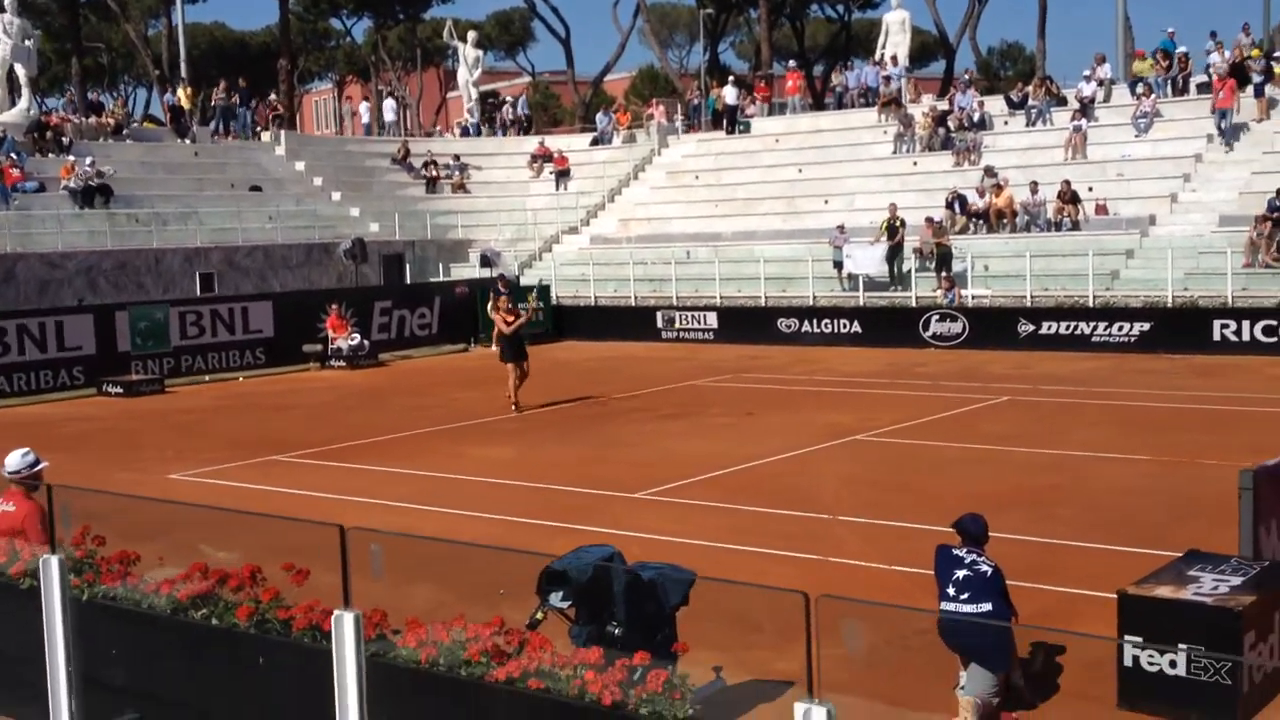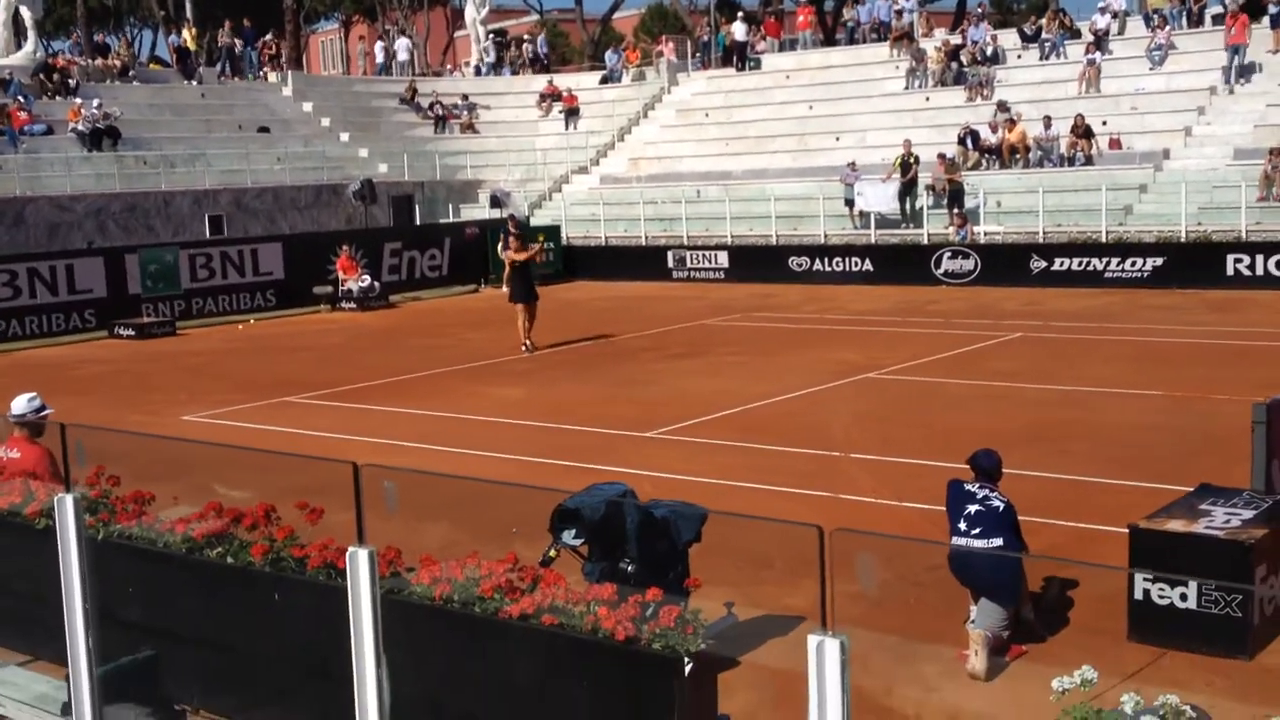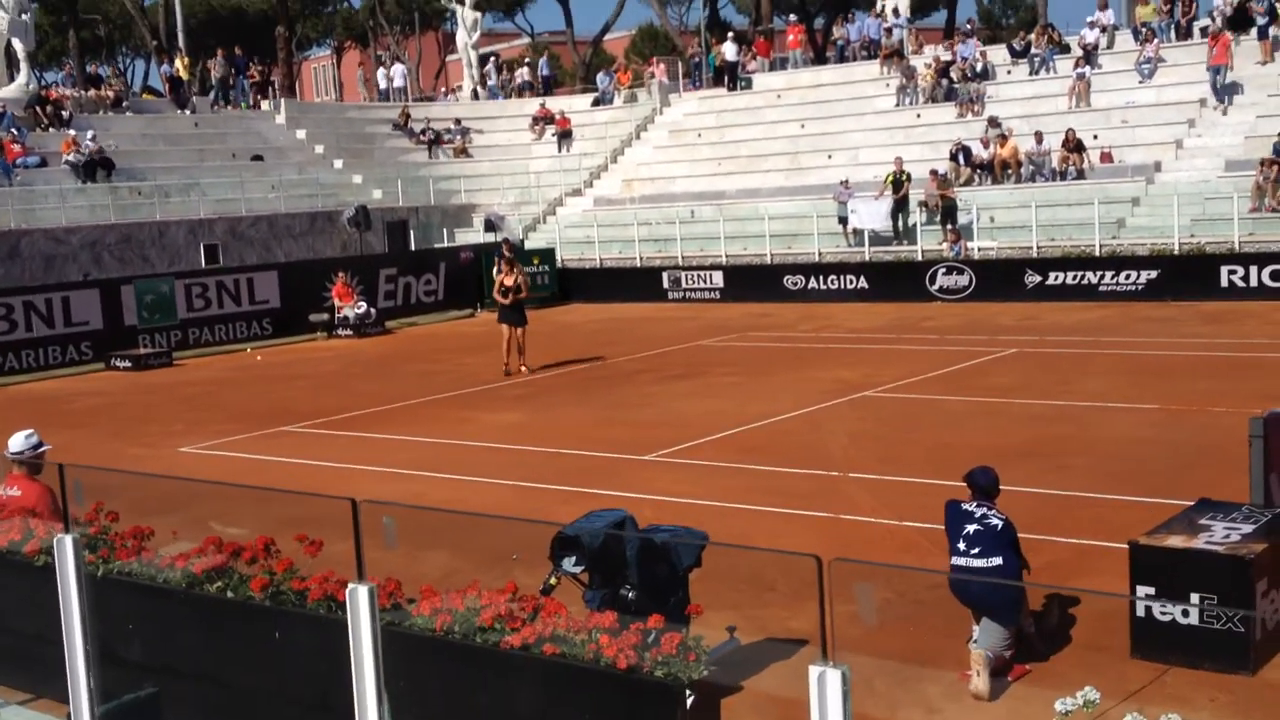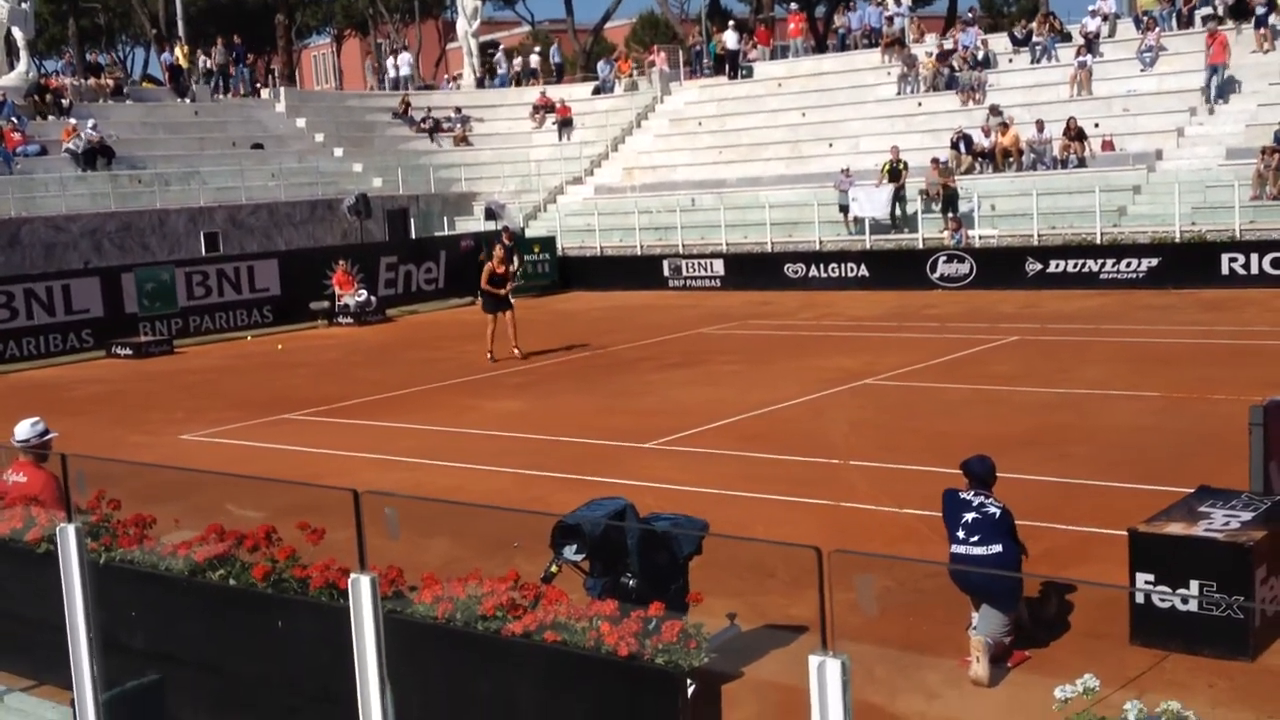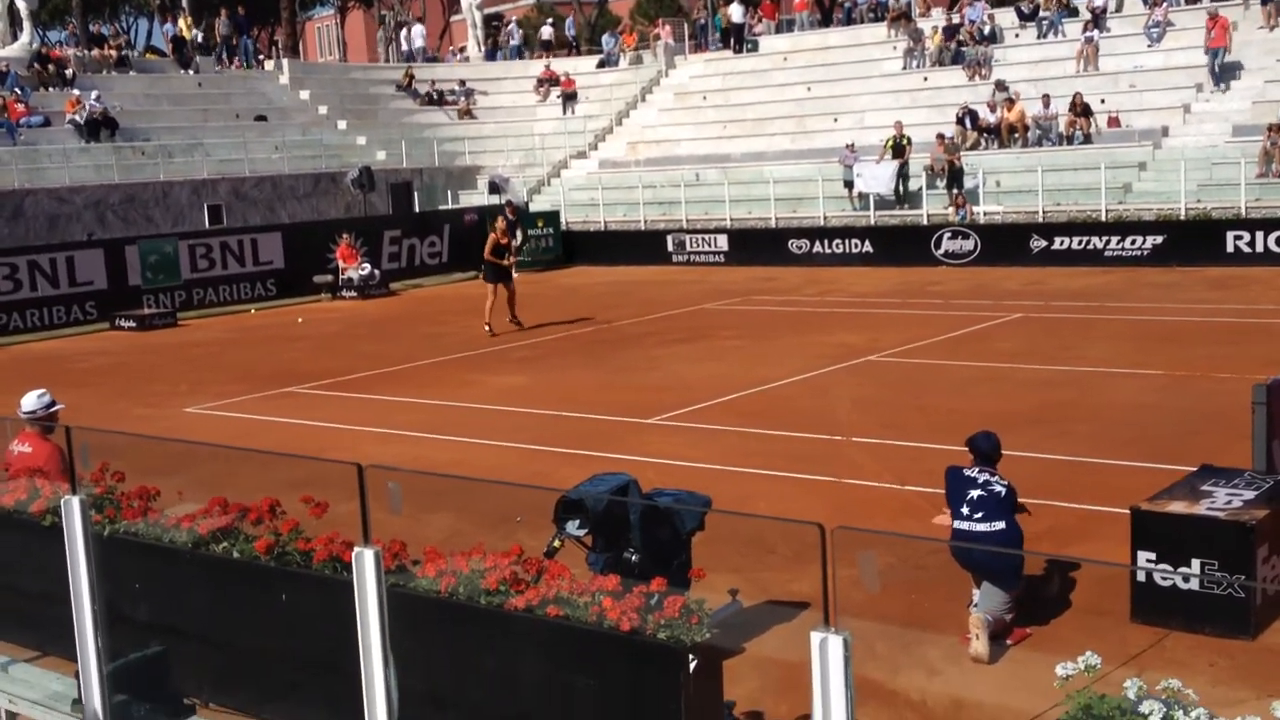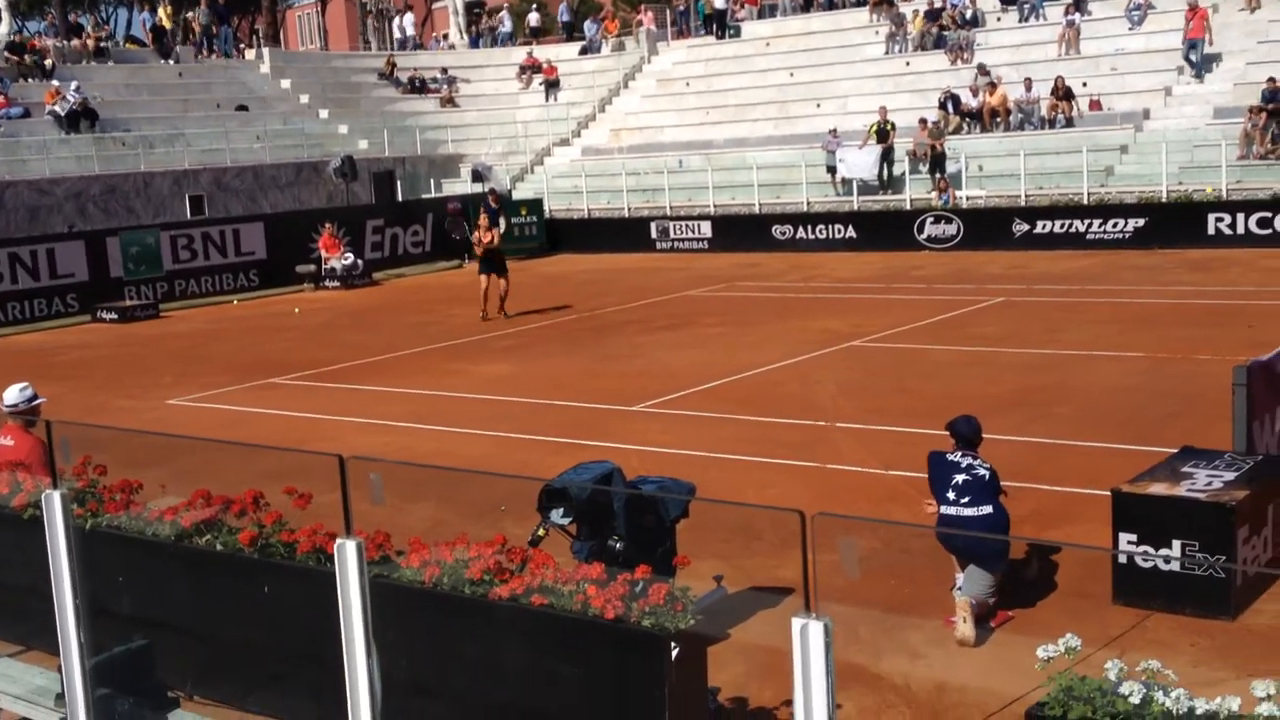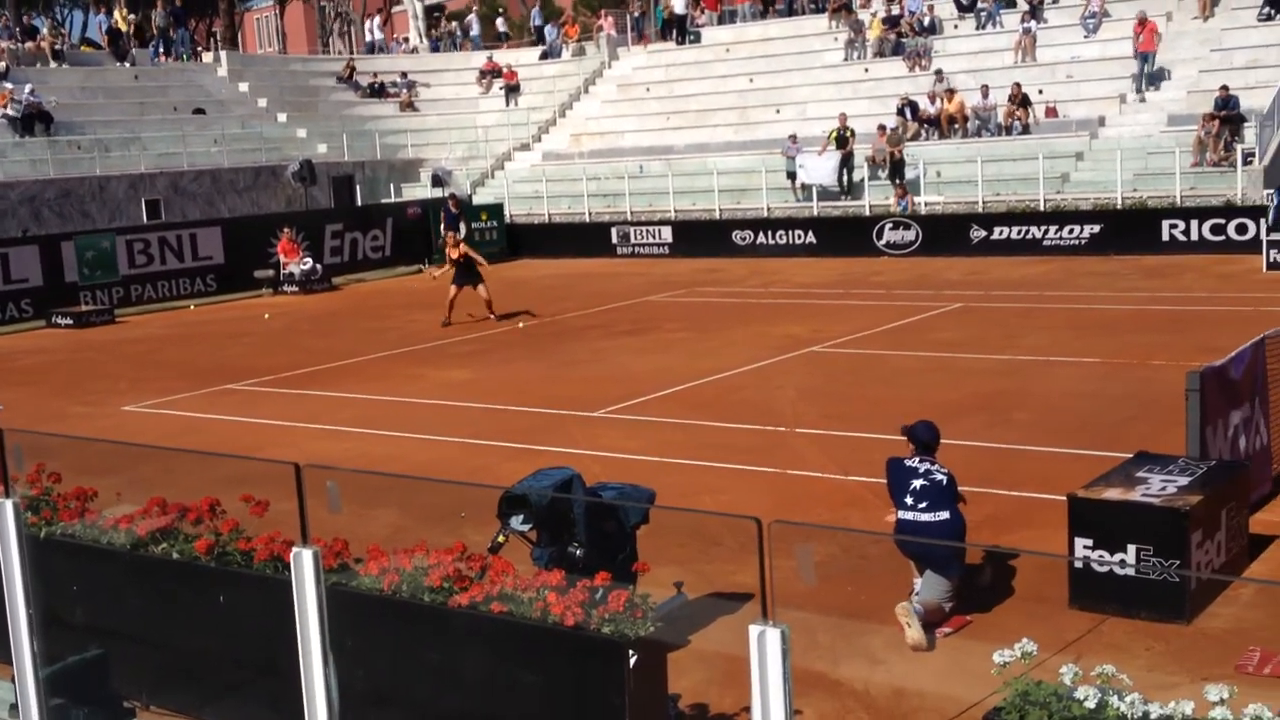
dt=0.4s
person 1, frame 1
left shoulder: (943, 553)
right shoulder: (992, 569)
right elbow: (1006, 607)
right wrist: (1011, 612)
left hip: (951, 629)
right hip: (985, 629)
left ankle: (967, 682)
right ankle: (974, 699)
person 1, frame 2
left shoulder: (955, 488)
right shoulder: (1004, 505)
right elbow: (1018, 544)
right wrist: (1022, 548)
left hip: (961, 564)
right hip: (996, 565)
left ankle: (977, 620)
right ankle: (986, 634)
person 1, frame 3
left shoulder: (953, 508)
right shoulder: (1004, 522)
right elbow: (1017, 560)
right wrist: (1022, 564)
left hip: (962, 585)
right hip: (998, 585)
left ankle: (980, 638)
right ankle: (987, 654)
person 1, frame 4
left shoulder: (950, 497)
right shoulder: (1002, 512)
right elbow: (1013, 545)
right wrist: (1020, 571)
left hip: (961, 572)
right hip: (998, 572)
left ankle: (978, 625)
right ankle: (987, 642)
person 1, frame 5
left shoulder: (954, 474)
right shoulder: (1007, 488)
left hip: (963, 549)
right hip: (1002, 551)
right knee: (998, 612)
left ankle: (979, 601)
right ankle: (987, 620)
person 1, frame 6
left shoulder: (936, 459)
right shoulder: (989, 471)
left hip: (950, 533)
right hip: (989, 536)
right knee: (981, 598)
left ankle: (962, 584)
right ankle: (970, 603)
person 1, frame 7
left shoulder: (895, 465)
right shoulder: (947, 476)
left hip: (907, 538)
right hip: (945, 540)
right knee: (937, 604)
left ankle: (920, 589)
right ankle: (917, 609)
